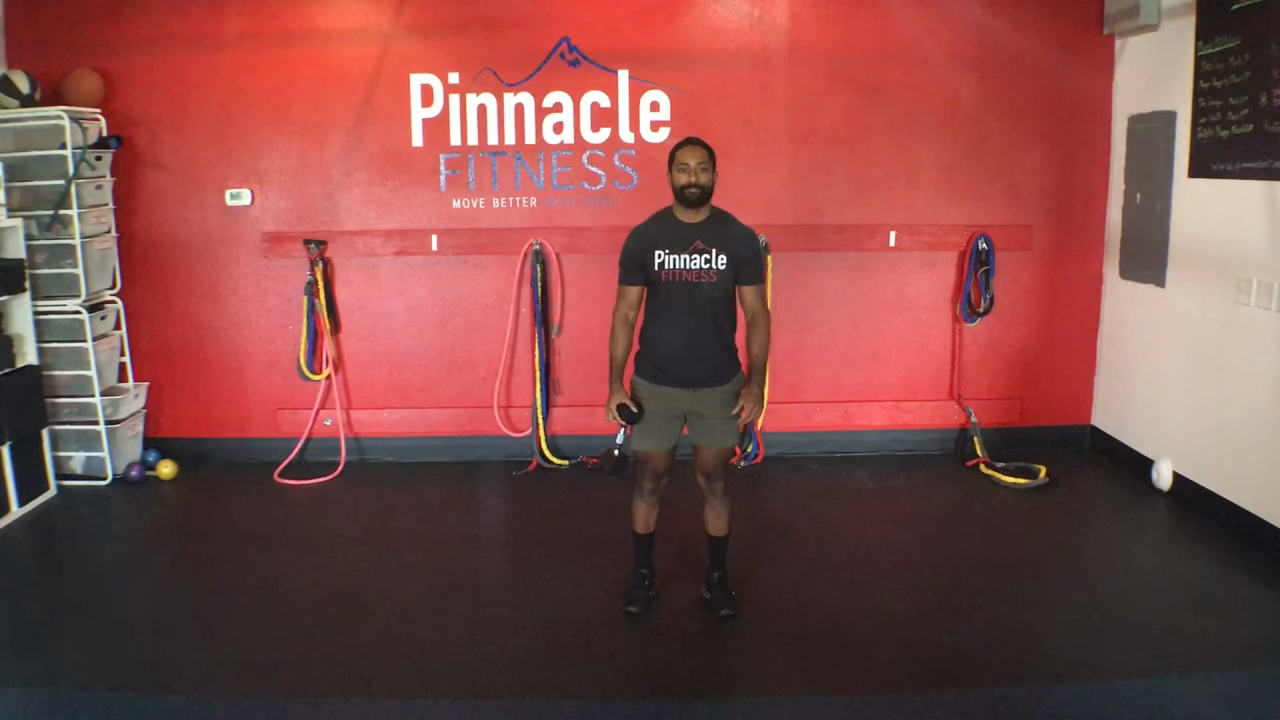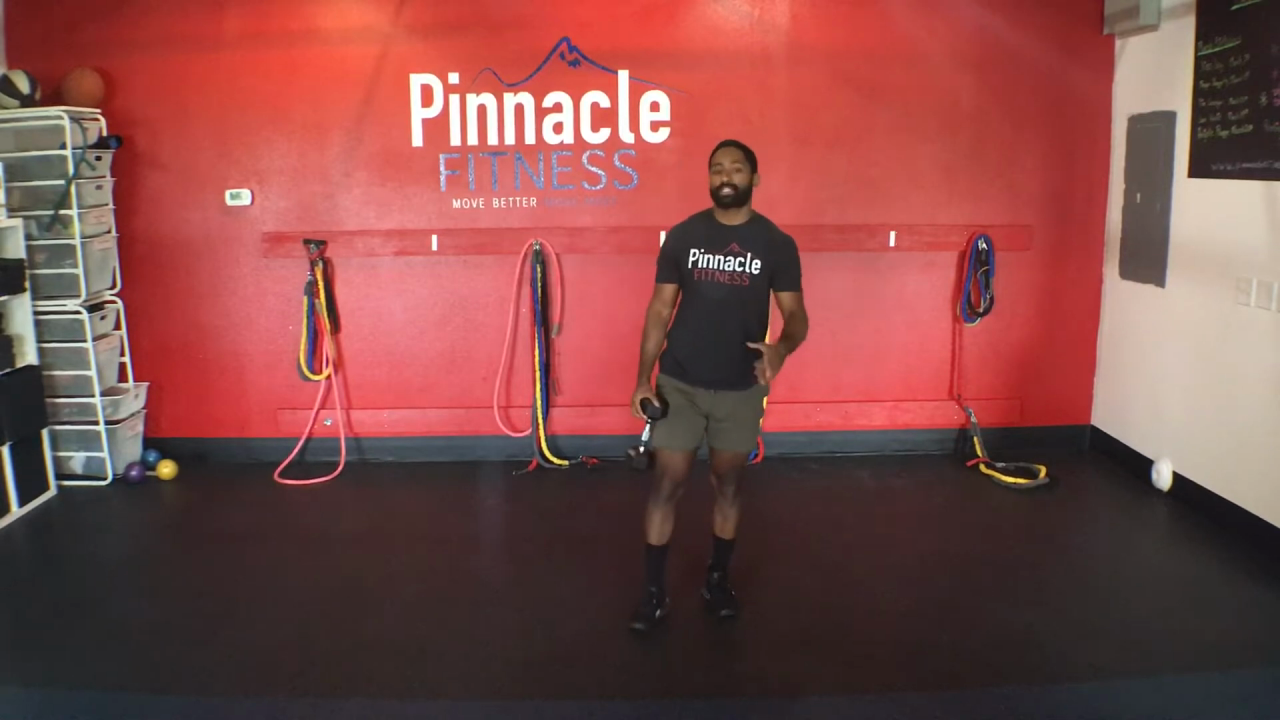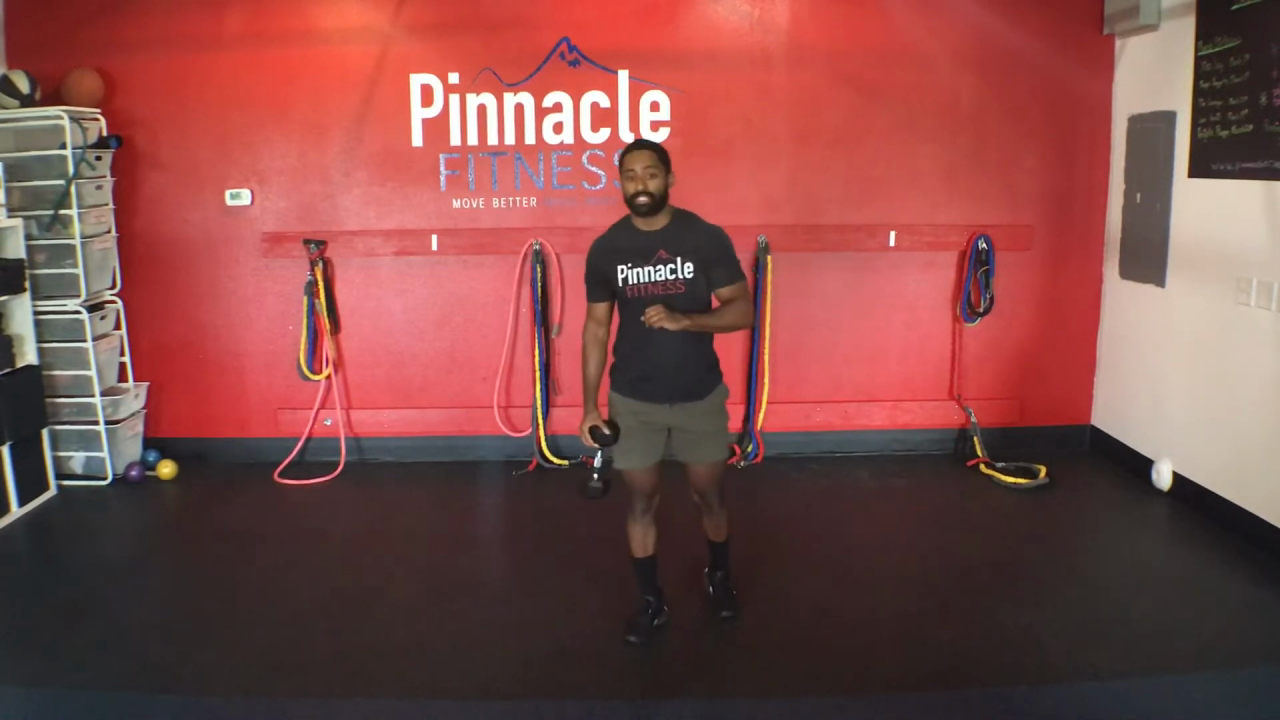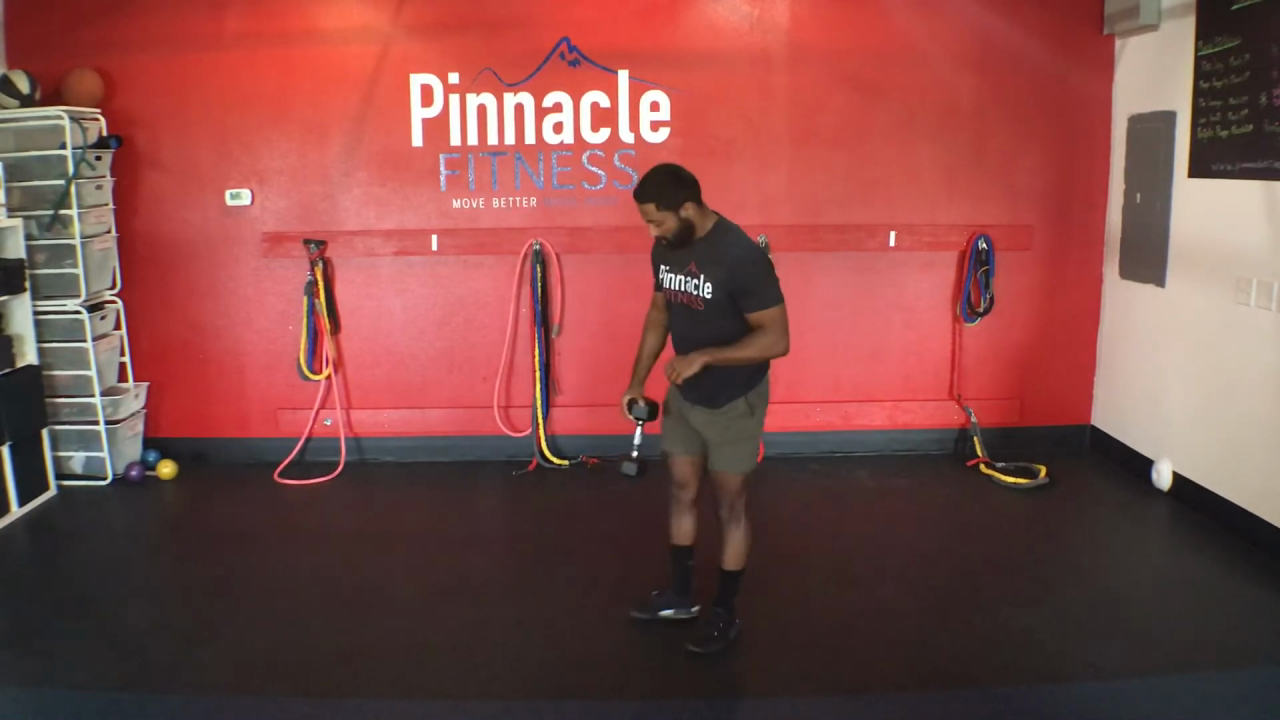
dt=1s
person 1, frame 1
left shoulder: (740, 238)
right shoulder: (643, 237)
left elbow: (756, 314)
right elbow: (625, 313)
left wrist: (756, 383)
right wrist: (615, 384)
left hip: (719, 385)
right hip: (655, 384)
left knee: (714, 482)
right knee: (650, 480)
left ankle: (717, 577)
right ankle: (643, 575)
person 1, frame 2
left shoulder: (777, 244)
right shoulder: (682, 236)
left elbow: (796, 316)
right elbow: (660, 309)
left wrist: (780, 348)
right wrist: (644, 378)
left hip: (740, 389)
right hip: (680, 383)
left knee: (727, 485)
right knee: (667, 485)
left ankle: (717, 578)
right ankle: (655, 592)
person 1, frame 3
left shoulder: (707, 238)
right shoulder: (605, 249)
left elbow: (743, 311)
right elbow: (596, 327)
left wrist: (683, 320)
right wrist: (590, 405)
left hip: (700, 395)
right hip: (633, 399)
left knee: (709, 493)
right knee: (642, 500)
left ankle: (719, 573)
right ankle: (651, 601)
person 1, frame 4
left shoulder: (742, 257)
right shoulder: (666, 248)
left elbow: (776, 339)
left wrist: (704, 357)
right wrist: (638, 379)
left hip: (735, 400)
right hip: (685, 395)
left knee: (728, 505)
right knee: (681, 493)
left ankle: (724, 612)
right ankle: (678, 593)
